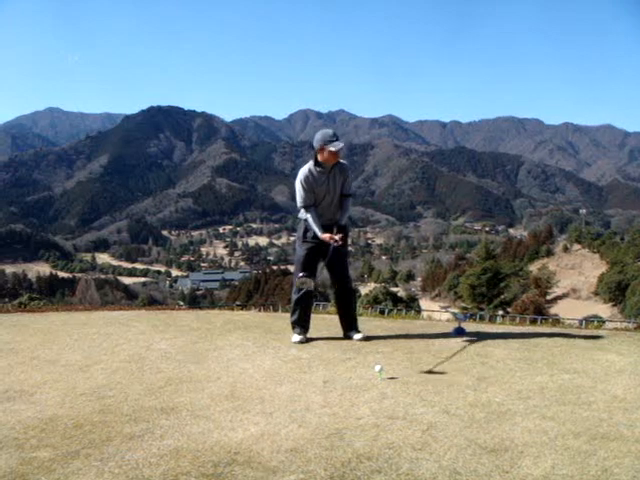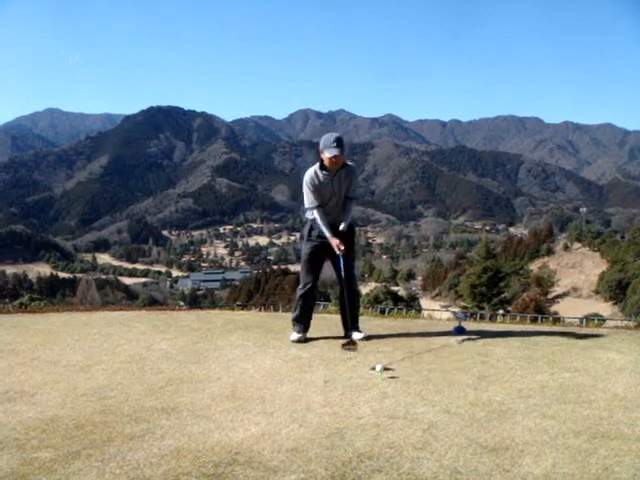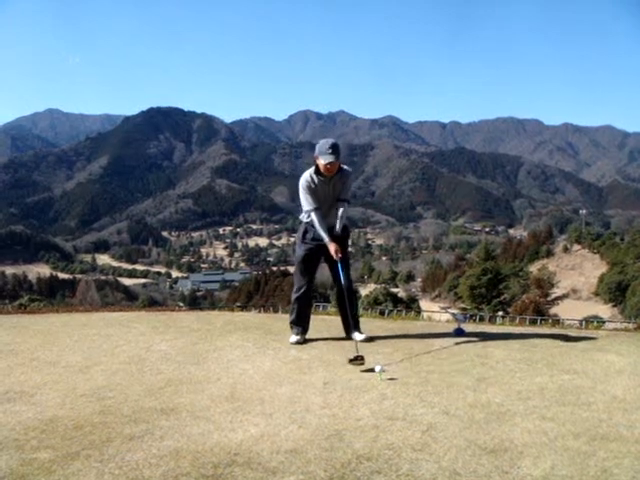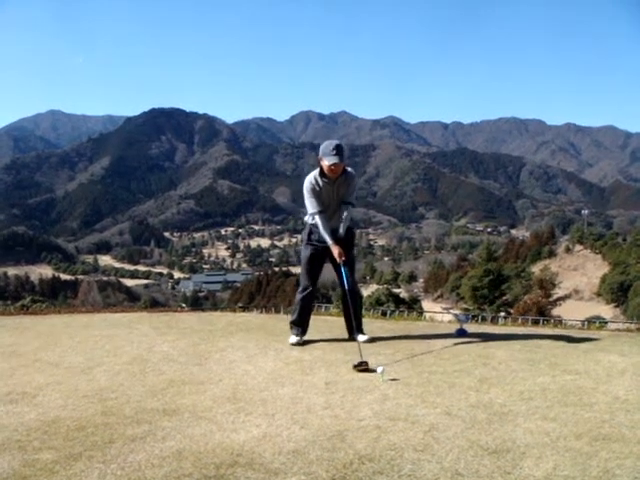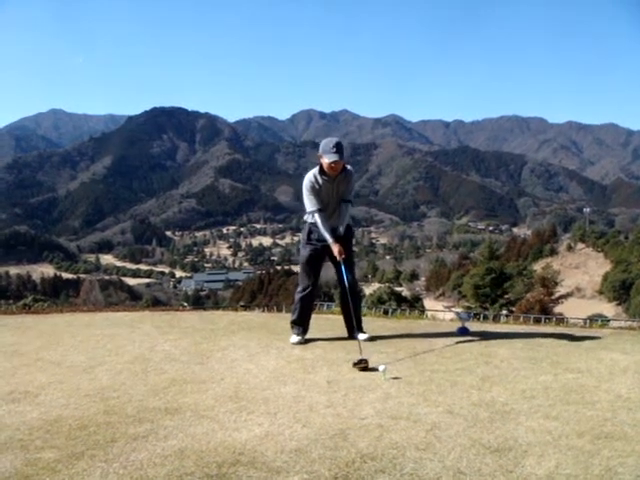
dt=0.4s
person 1, frame 1
left shoulder: (343, 169)
right shoulder: (305, 174)
left elbow: (346, 198)
right elbow: (306, 208)
left wrist: (340, 225)
right wrist: (321, 233)
left hip: (336, 228)
right hip: (311, 231)
left knee: (343, 281)
right knee: (303, 281)
left ankle: (350, 327)
right ankle: (299, 329)
person 1, frame 2
left shoulder: (350, 171)
right shoulder: (311, 175)
left elbow: (350, 202)
right elbow: (315, 210)
left wrist: (342, 229)
right wrist: (330, 237)
left hip: (342, 230)
right hip: (316, 230)
left knee: (349, 281)
right knee: (308, 280)
left ankle: (351, 327)
right ankle: (300, 327)
person 1, frame 3
left shoulder: (346, 174)
right shoulder: (307, 179)
left elbow: (342, 204)
right elbow: (314, 213)
left wrist: (336, 234)
right wrist: (328, 242)
left hip: (337, 232)
right hip: (311, 232)
left knee: (345, 282)
right knee: (303, 283)
left ankle: (352, 328)
right ankle: (298, 329)
person 1, frame 4
left shoulder: (350, 177)
right shoulder: (311, 181)
left elbow: (346, 207)
right elbow: (318, 215)
left wrist: (339, 238)
right wrist: (331, 245)
left hip: (342, 234)
right hip: (315, 234)
left knee: (350, 284)
right knee: (307, 284)
left ankle: (355, 329)
right ankle: (297, 330)
person 1, frame 5
left shoulder: (349, 175)
right shoulder: (310, 180)
left elbow: (345, 206)
right elbow: (317, 214)
left wrist: (339, 236)
right wrist: (332, 242)
left hip: (341, 232)
right hip: (315, 233)
left knee: (349, 282)
right knee: (307, 283)
left ankle: (355, 328)
right ankle: (298, 330)
